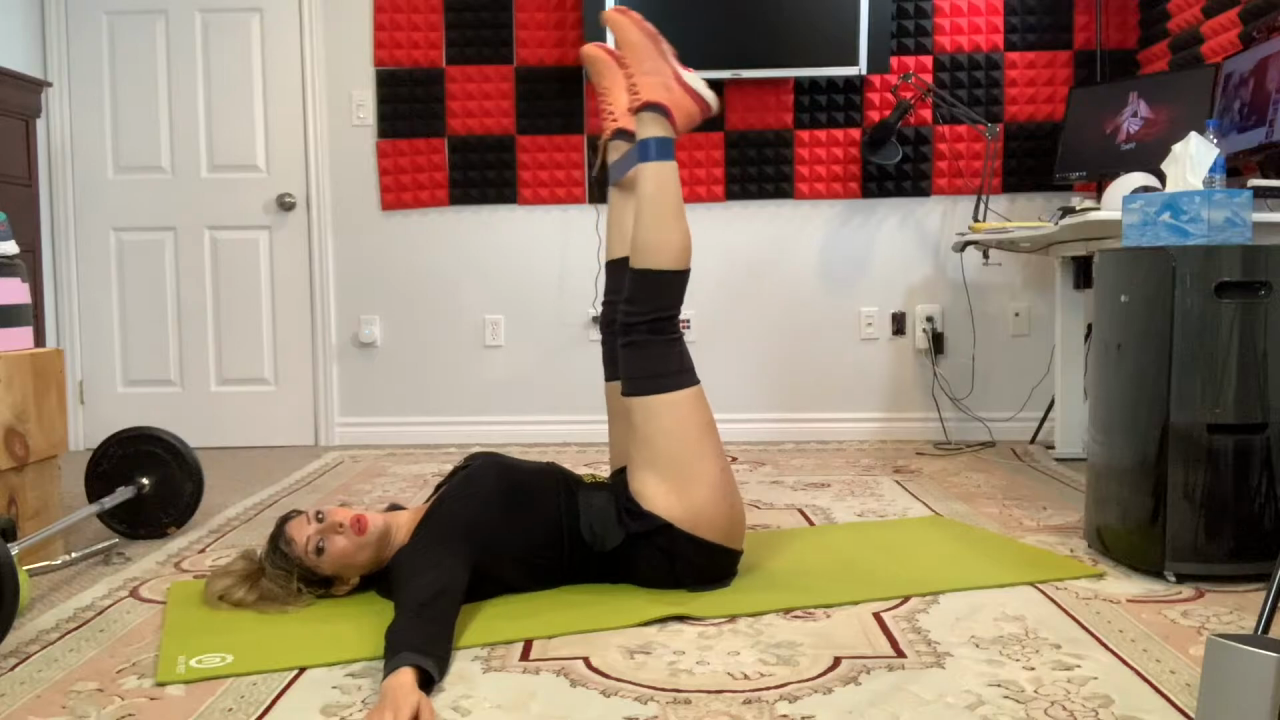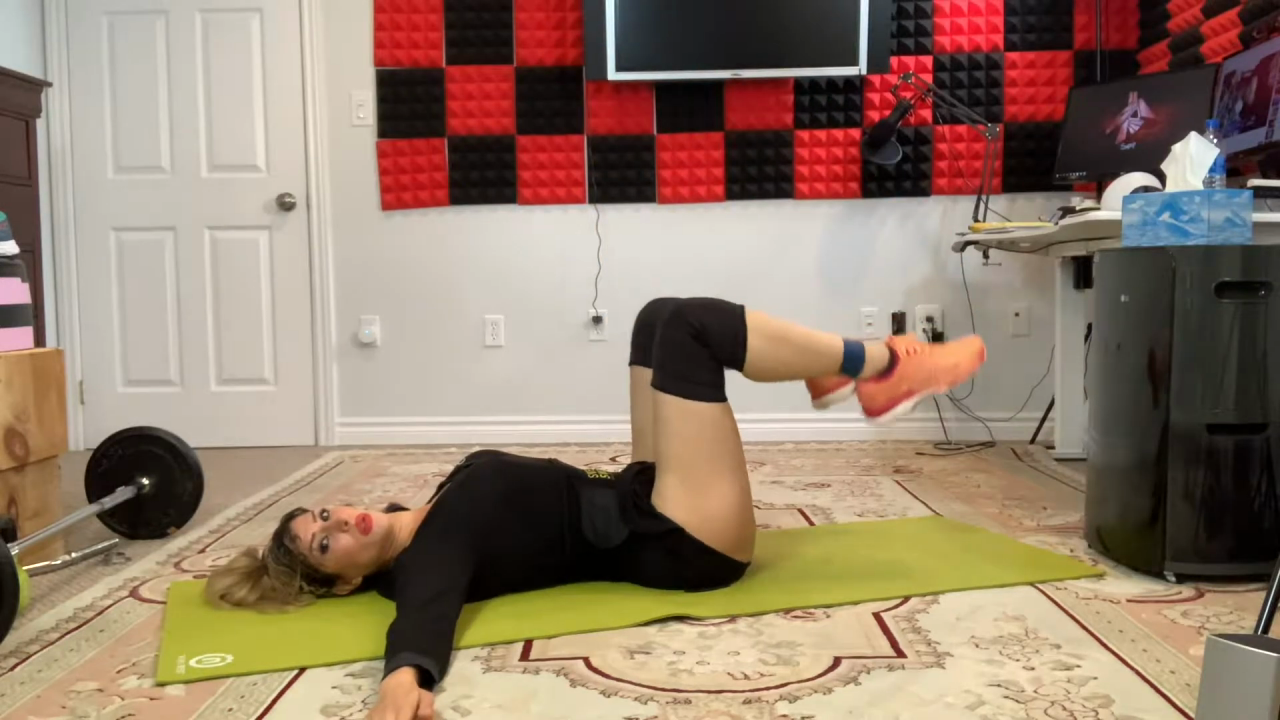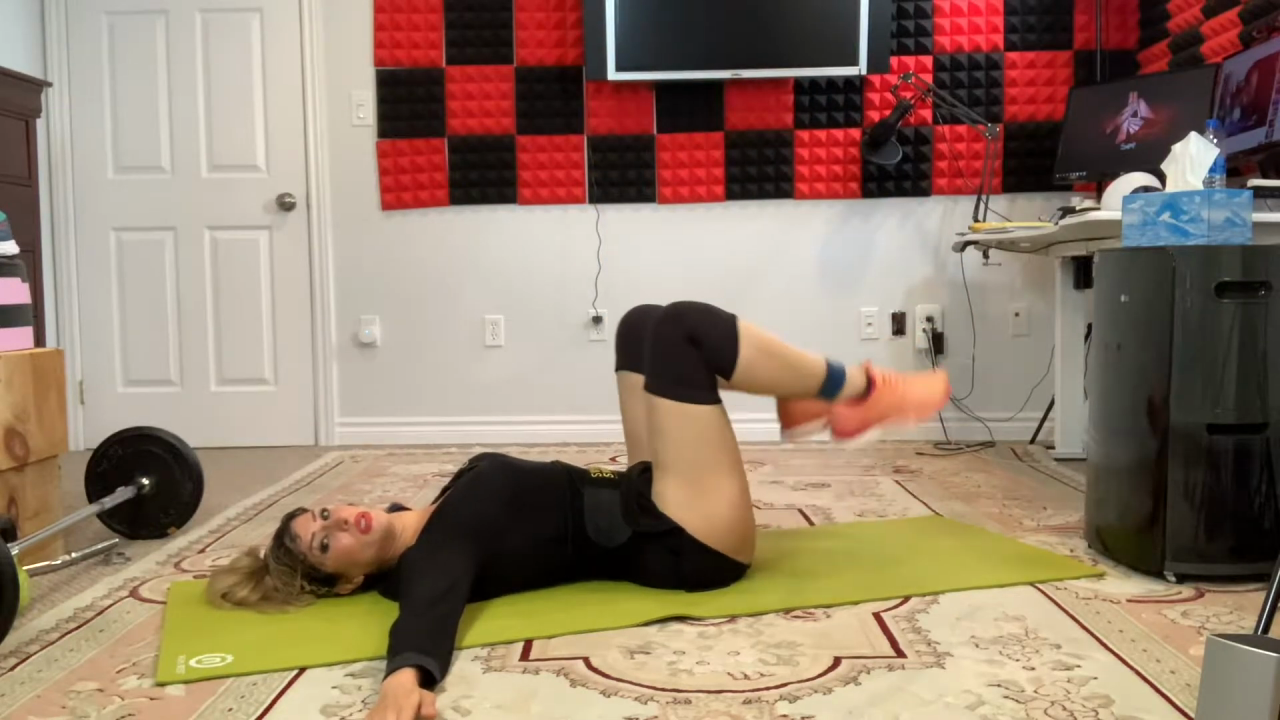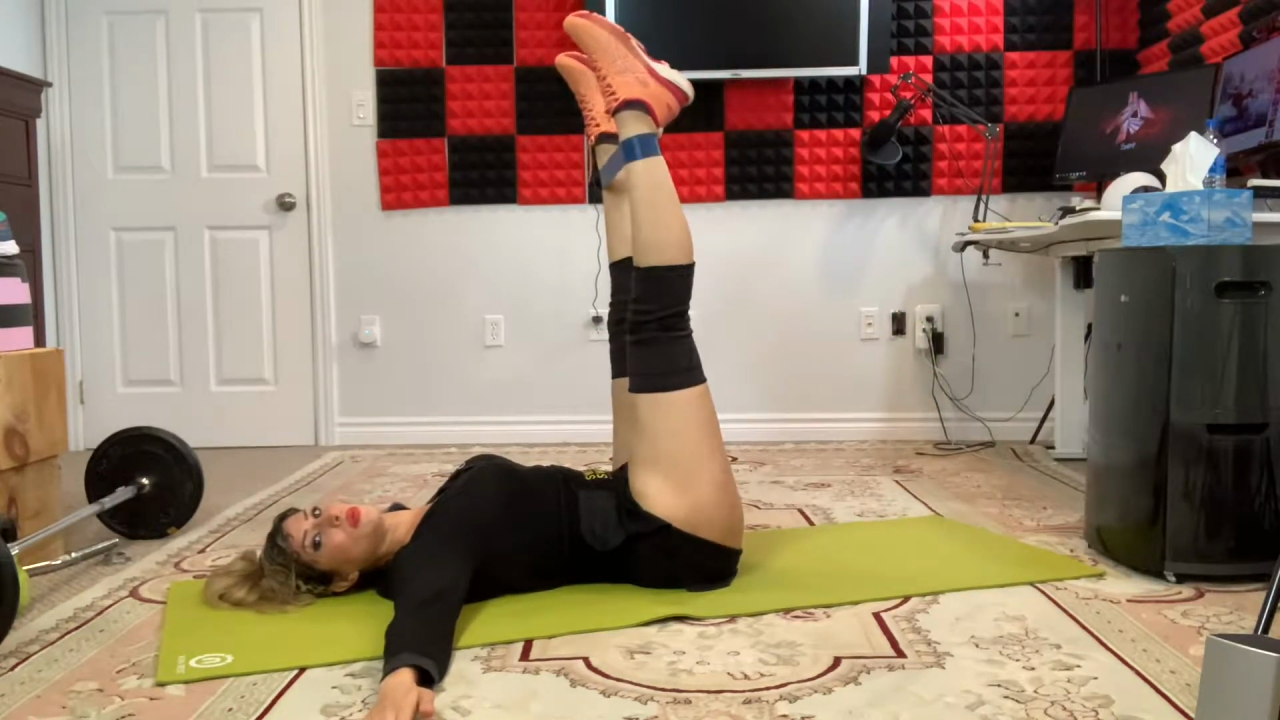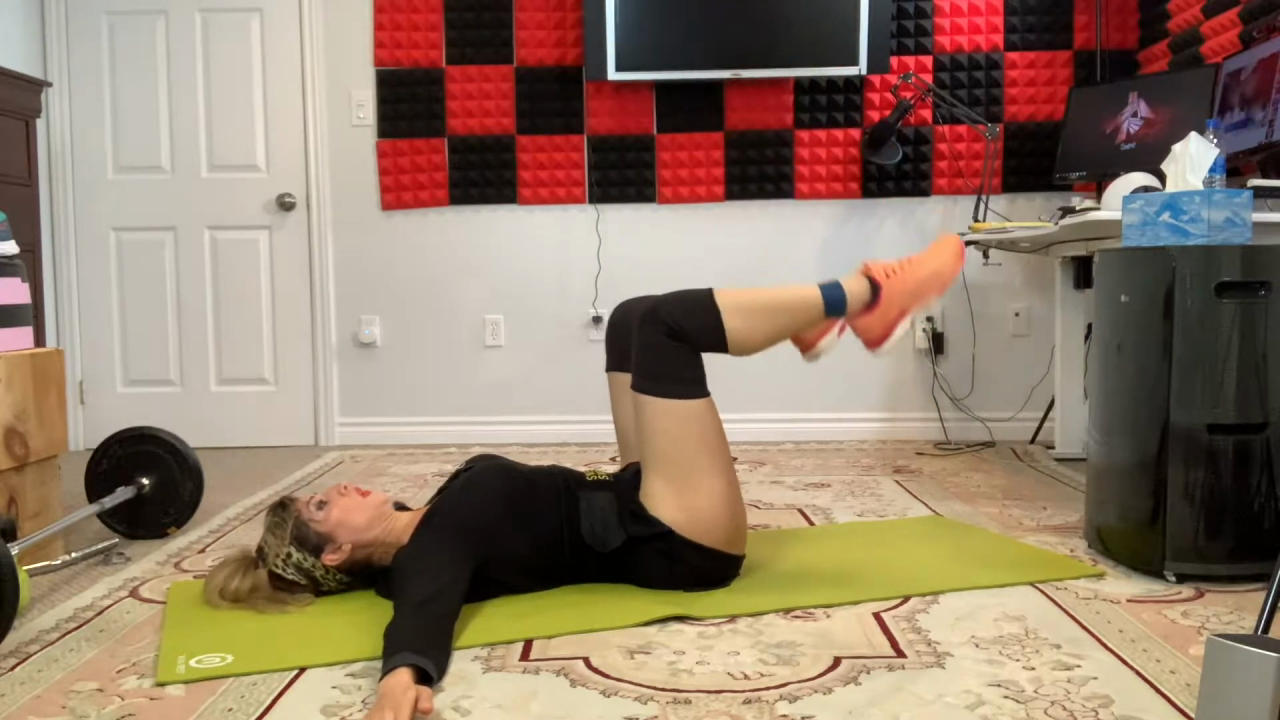
dt=1s
person 1, frame 1
left shoulder: (416, 521)
right shoulder: (418, 564)
right elbow: (424, 614)
left hip: (631, 518)
right hip: (681, 546)
right knee: (644, 322)
left ankle: (631, 132)
right ankle: (657, 116)
person 1, frame 2
left shoulder: (423, 521)
right shoulder: (419, 566)
right elbow: (425, 616)
left hip: (638, 502)
right hip: (682, 545)
left knee: (663, 320)
right knee: (688, 327)
left ankle: (843, 366)
right ankle: (882, 366)
person 1, frame 3
left shoulder: (425, 521)
right shoulder: (424, 562)
right elbow: (427, 616)
left hip: (637, 509)
right hip: (685, 547)
left knee: (646, 324)
right knee: (680, 327)
left ankle: (819, 395)
right ankle: (857, 391)
person 1, frame 4
left shoulder: (420, 525)
right shoulder: (418, 563)
right elbow: (425, 610)
left hip: (630, 514)
right hip: (679, 542)
right knee: (655, 319)
left ankle: (615, 135)
right ankle: (633, 118)
person 1, frame 5
left shoulder: (418, 531)
right shoulder: (419, 563)
right elbow: (425, 614)
left hip: (635, 513)
right hip: (680, 541)
left knee: (638, 322)
right knee: (659, 324)
left ankle: (810, 315)
right ankle: (865, 298)
